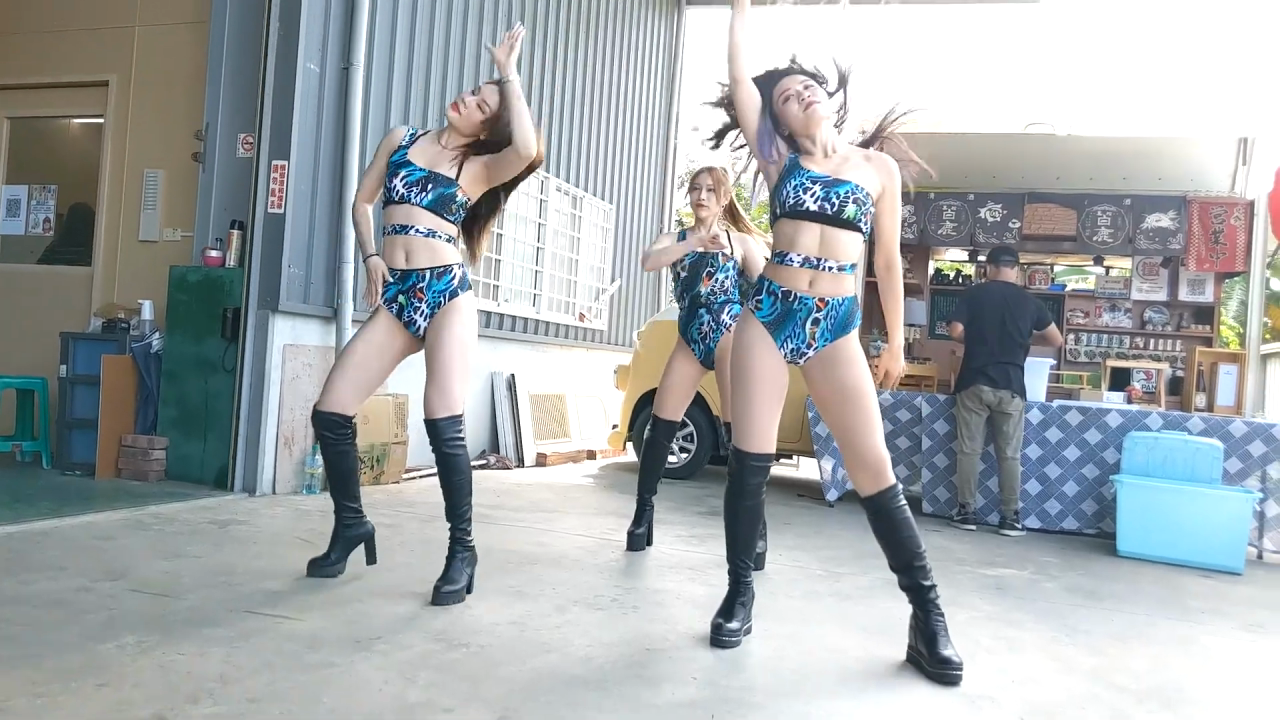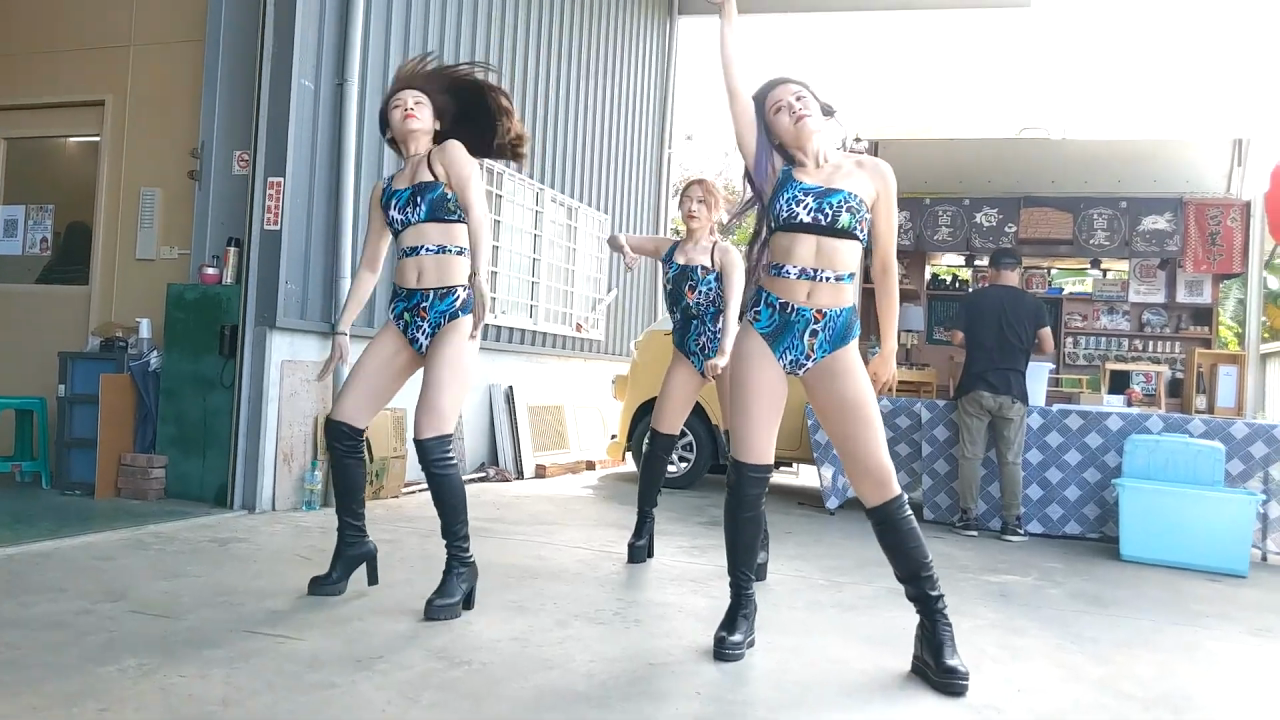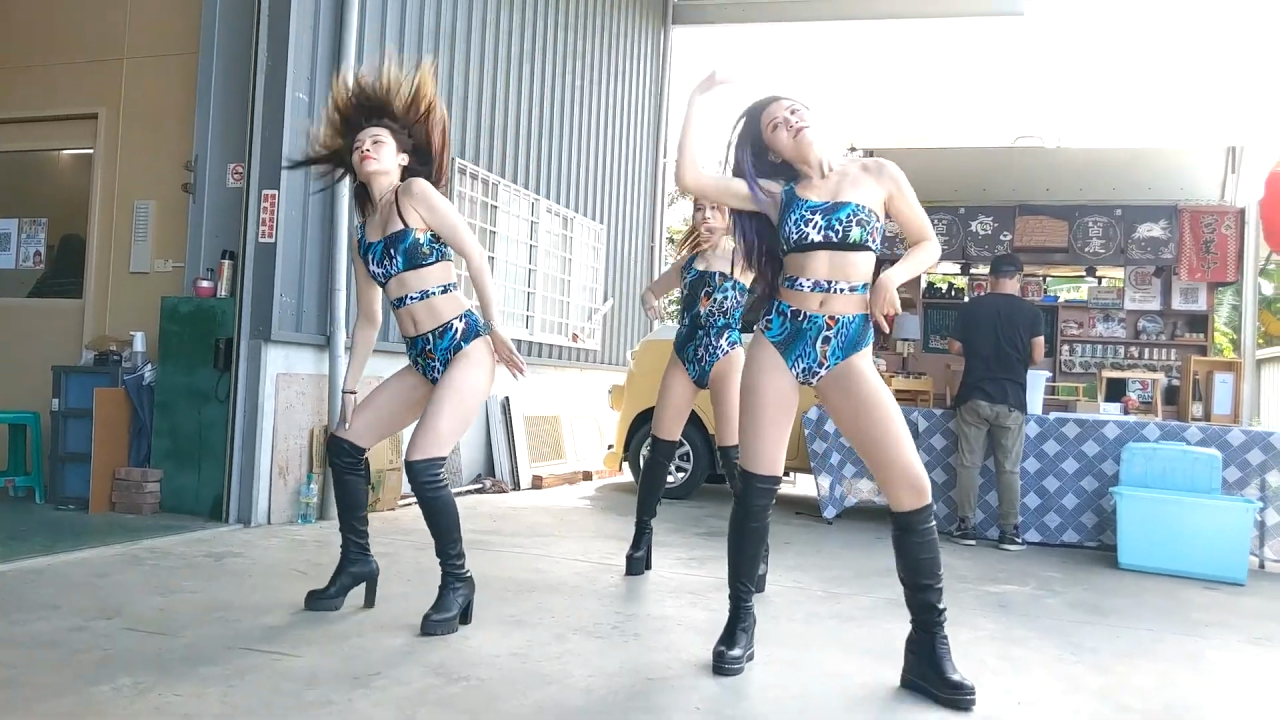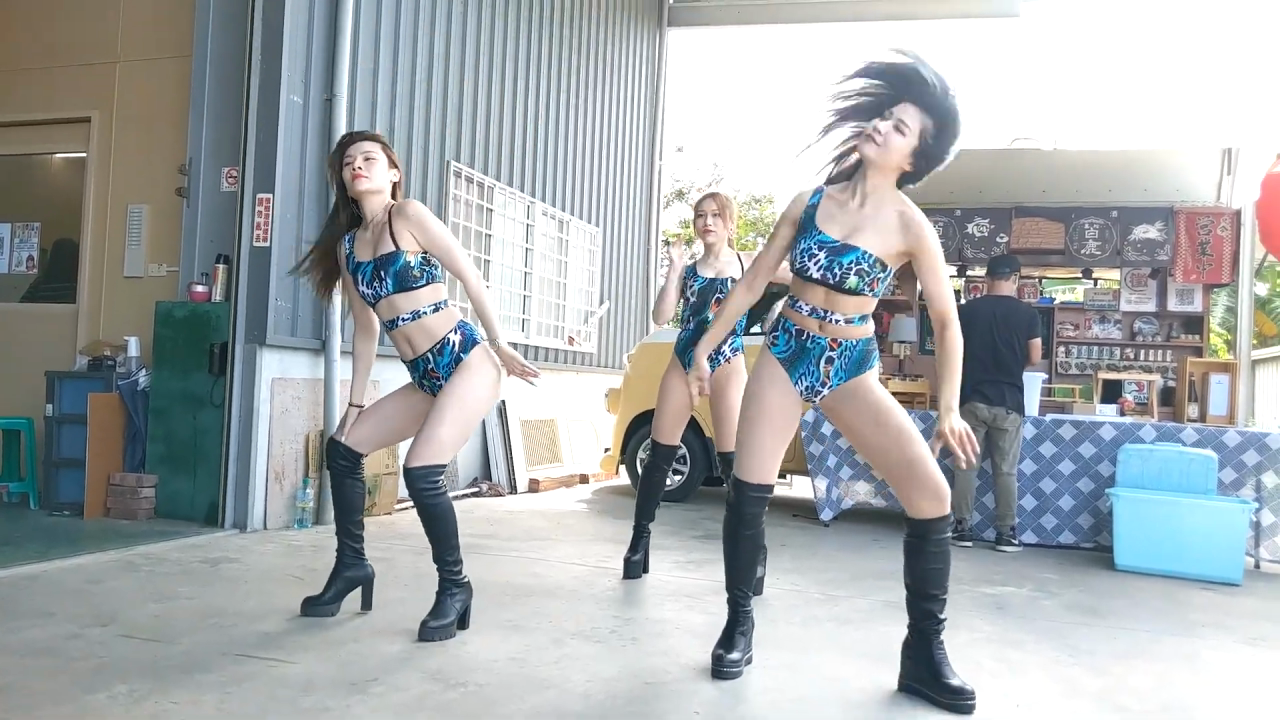
dt=0.2s
person 1, frame 1
left shoulder: (879, 166)
right shoulder: (780, 161)
left elbow: (888, 261)
right elbow: (740, 78)
left wrist: (894, 344)
left hip: (837, 326)
right hip: (770, 315)
left knee: (874, 472)
right knee: (750, 460)
left ankle: (927, 618)
right ankle: (739, 593)
person 1, frame 2
left shoulder: (874, 174)
right shoulder: (773, 171)
left elbow: (885, 266)
right elbow: (735, 88)
left wrist: (888, 349)
left hip: (835, 336)
right hip: (767, 327)
left knee: (878, 481)
right knee: (748, 471)
left ankle: (934, 629)
right ankle: (741, 606)
person 1, frame 3
left shoulder: (880, 175)
right shoulder: (774, 194)
left elbow: (928, 243)
right elbow: (690, 179)
left wrist: (894, 275)
right wrist: (698, 97)
left hip: (848, 347)
right hip: (781, 339)
left knee: (910, 485)
right knee: (756, 484)
left ankle: (929, 647)
right ankle: (740, 619)
person 1, frame 4
left shoulder: (910, 227)
right shoulder: (808, 203)
left elbow: (948, 324)
right elbow: (755, 279)
left wrist: (949, 408)
right wrist: (704, 349)
left hip: (851, 368)
right hip: (786, 353)
left knee: (929, 494)
right knee: (749, 487)
left ankle: (923, 652)
right ankle: (739, 621)
person 2, frame 1
left shoulder: (480, 165)
right shoulder: (400, 140)
left elbow: (528, 148)
right elbow: (362, 201)
left wrist: (509, 72)
right wrist: (372, 257)
left hip: (448, 296)
right hip: (395, 296)
left knee: (444, 425)
right knee: (329, 412)
left ankle: (461, 550)
right ankle: (351, 527)
person 2, frame 2
left shoulder: (453, 153)
right shoulder: (389, 186)
left elbow: (480, 215)
right elbow: (369, 266)
left wrist: (479, 286)
right wrist: (342, 331)
left hip: (452, 312)
right hip: (405, 315)
left knee: (432, 442)
right knee: (341, 424)
left ankle: (460, 567)
right ankle: (353, 544)
person 2, frame 3
left shoulder: (418, 192)
right shoulder: (364, 233)
left elbow: (474, 254)
right elbow: (368, 319)
left wrist: (495, 330)
right wrist: (350, 390)
left hip: (464, 345)
right hip: (422, 358)
left knee: (422, 462)
right knee: (344, 444)
left ankle: (456, 581)
right ankle: (356, 560)
person 2, frame 4
left shoulder: (410, 215)
right shoulder: (347, 245)
left elbow: (470, 275)
right elbow: (365, 330)
left wrist: (501, 346)
right wrist: (356, 401)
left hip: (467, 360)
right hip: (426, 377)
left knee: (421, 471)
right knee: (342, 448)
left ankle: (454, 588)
right ankle: (352, 565)
person 3, frame 1
left shoulder: (742, 241)
right shoulder: (674, 239)
right elbow: (647, 262)
right wrist: (698, 242)
left hip: (733, 339)
right hip: (690, 341)
left knee: (738, 433)
right knee: (660, 428)
left ankle: (754, 527)
right ankle: (643, 511)
person 3, frame 2
left shoulder: (727, 254)
right shoulder: (667, 249)
left elbow: (733, 306)
right elbow: (619, 239)
left wrist: (723, 354)
right wrist: (623, 245)
left hip: (727, 352)
right hip: (685, 355)
right knee: (659, 440)
left ankle: (755, 537)
right ankle: (644, 524)
person 3, frame 3
left shoulder: (743, 258)
right shoulder: (685, 263)
right elbow: (652, 290)
right wrist: (648, 300)
left hip: (726, 361)
right hip: (683, 361)
left knee: (733, 456)
right knee: (659, 449)
right ankle: (642, 534)
person 3, frame 4
left shoulder: (751, 263)
right shoulder: (686, 271)
right elbow: (660, 318)
right wrist: (673, 270)
left hip: (727, 367)
right hip: (683, 364)
left knee: (733, 459)
right knee: (660, 453)
left ankle: (754, 553)
right ankle: (639, 539)
person 4, frame 1
left shoulder: (973, 294)
right shoulder: (1030, 301)
left elbow: (956, 332)
right elbow: (1056, 340)
left hip: (974, 382)
right hip: (1010, 386)
left knee: (969, 450)
right knee: (1010, 454)
left ankle: (966, 511)
right ankle: (1010, 517)
person 4, frame 2
left shoulder: (973, 299)
right shoulder: (1032, 304)
left elbow: (957, 339)
right elbow: (1047, 348)
left hip: (975, 388)
right hip: (1012, 391)
left knee: (970, 455)
right knee: (1011, 460)
left ankle: (968, 518)
right ankle: (1012, 523)
person 4, frame 3
left shoulder: (971, 308)
right shoulder: (1031, 312)
left elbow: (955, 348)
right elbow: (1037, 358)
left hip: (973, 397)
right hip: (1010, 400)
left knee: (968, 464)
right knee: (1009, 468)
left ankle: (966, 526)
right ankle: (1009, 531)
person 4, frame 4
left shoulder: (967, 309)
right shoulder: (1027, 313)
right elbow: (1034, 358)
left hip: (972, 399)
right hip: (1008, 401)
left knee: (966, 466)
right knee: (1006, 470)
left ankle: (963, 527)
right ankle: (1006, 533)
